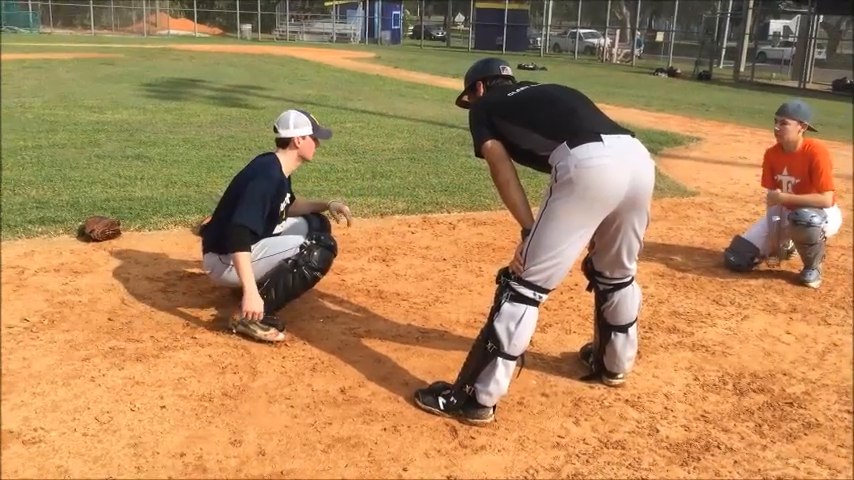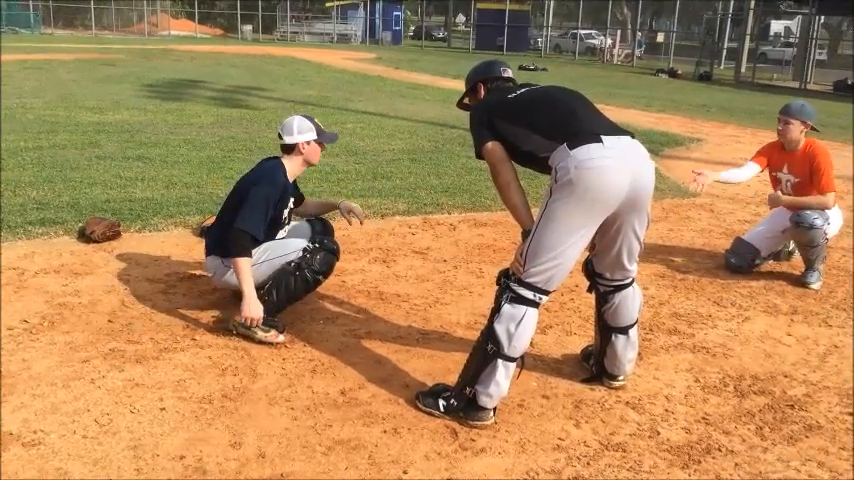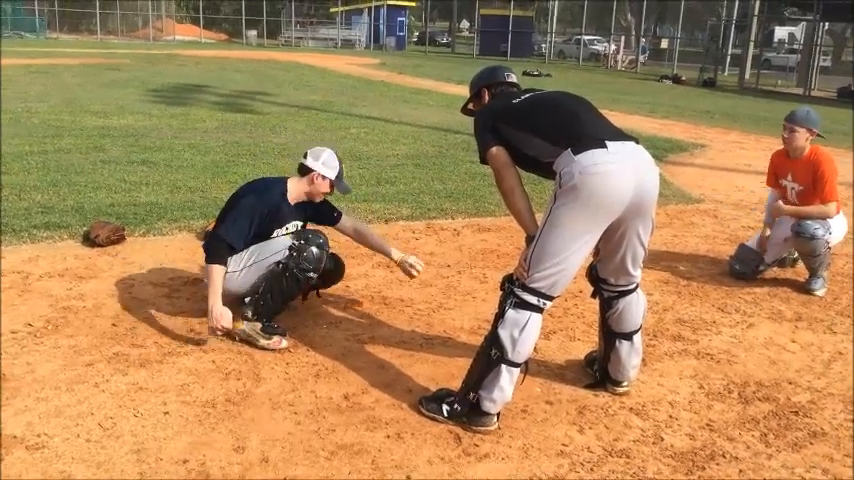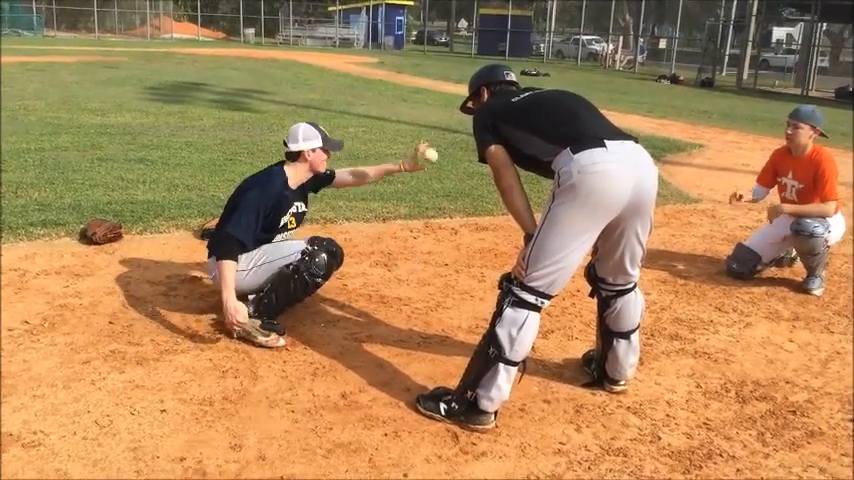
dt=0.5s
person 1, frame 1
left shoulder: (484, 106)
right shoulder: (550, 93)
left elbow: (502, 168)
left wrist: (530, 231)
left hip: (589, 167)
right hip: (638, 159)
left knee: (525, 285)
right knee: (616, 272)
left ankle: (475, 398)
right ankle: (613, 363)
person 1, frame 2
left shoulder: (484, 108)
right shoulder: (548, 94)
left elbow: (502, 169)
left wrist: (530, 232)
left hip: (590, 167)
right hip: (638, 159)
left knee: (524, 286)
right knee: (617, 273)
left ankle: (475, 399)
right ankle: (614, 366)
person 1, frame 3
left shoulder: (489, 114)
right shoulder: (553, 100)
left elbow: (507, 175)
left wrist: (534, 238)
left hip: (594, 173)
right hip: (642, 165)
left knee: (528, 291)
right knee: (621, 279)
left ankle: (478, 405)
right ankle: (618, 371)
person 1, frame 4
left shoulder: (488, 112)
right shoulder: (552, 98)
left elbow: (506, 174)
left wrist: (532, 236)
left hip: (594, 172)
right hip: (642, 165)
left knee: (527, 290)
right knee: (620, 279)
left ankle: (477, 403)
right ankle: (615, 370)
person 2, frame 1
left shoulder: (278, 169)
right shoulder: (267, 175)
left elbow: (288, 206)
right elbow: (238, 236)
left wrist: (327, 205)
right wrist: (251, 292)
right hip: (226, 260)
left knee: (317, 225)
right knee: (322, 248)
left ankle: (261, 283)
right ankle: (250, 316)
person 2, frame 2
left shoulder: (284, 174)
right shoulder: (271, 181)
left elbow: (299, 207)
right elbow: (239, 241)
left wrist: (337, 205)
right wrist: (250, 298)
right hip: (228, 264)
left knee: (320, 230)
right knee: (324, 251)
left ankle: (263, 285)
right ankle: (252, 319)
person 2, frame 3
left shoulder: (309, 201)
right shoulder: (261, 197)
left elbow: (352, 228)
right elbow: (217, 248)
left wrist: (398, 257)
right wrist: (215, 306)
left hip: (256, 266)
right hip: (230, 271)
left knee: (331, 267)
right knee: (312, 246)
left ankle: (257, 298)
right ankle: (253, 319)
person 2, frame 4
left shoulder: (303, 178)
right shoulder: (265, 188)
left elbow: (353, 176)
right elbow: (228, 245)
left wrist: (401, 166)
right wrist: (229, 301)
left hip: (263, 257)
right hip: (234, 267)
left knee: (330, 253)
right knee: (321, 256)
right ankle: (253, 315)
person 3, frame 1
left shoulder: (816, 152)
right shoulder: (771, 154)
left elbow: (827, 199)
right elbow: (771, 198)
left wrist: (783, 198)
right wrist: (773, 237)
left hip: (823, 214)
right hip: (786, 211)
left knee: (804, 219)
right knee: (736, 259)
left ankle: (813, 265)
right ankle: (785, 247)
person 3, frame 2
left shoulder: (817, 153)
right shoulder: (771, 149)
left elbow: (828, 201)
right elbow: (745, 172)
left wrist: (785, 199)
right wrist: (712, 176)
left hip: (823, 215)
right hip: (787, 212)
left knee: (805, 221)
right knee: (736, 261)
left ankle: (814, 267)
right ankle: (786, 247)
person 3, frame 3
left shoulder: (821, 160)
right shoulder: (778, 157)
left elbow: (829, 210)
left wrist: (785, 210)
right wrist: (767, 227)
left hip: (827, 222)
right hip: (791, 219)
left knee: (807, 230)
right knee: (740, 268)
left ankle: (818, 274)
right ankle: (788, 254)
person 3, frame 4
left shoulder: (823, 160)
right shoulder: (779, 155)
left elbow: (828, 209)
right elbow: (762, 189)
left wrist: (784, 208)
right wrist: (746, 197)
left hip: (825, 222)
right hip: (790, 219)
left knee: (806, 229)
right knee: (738, 267)
left ankle: (816, 274)
right ankle: (787, 253)
